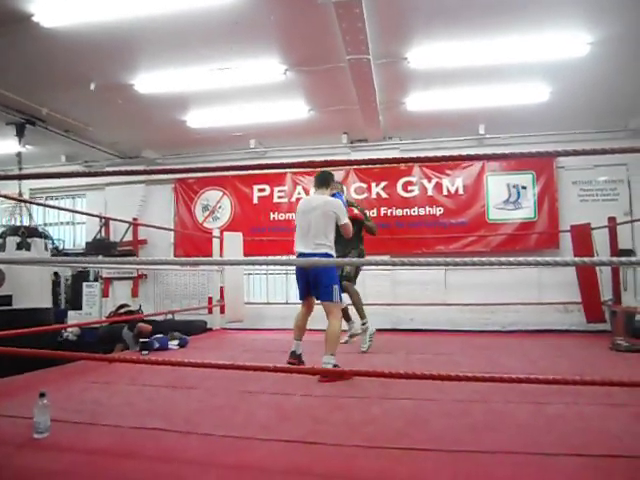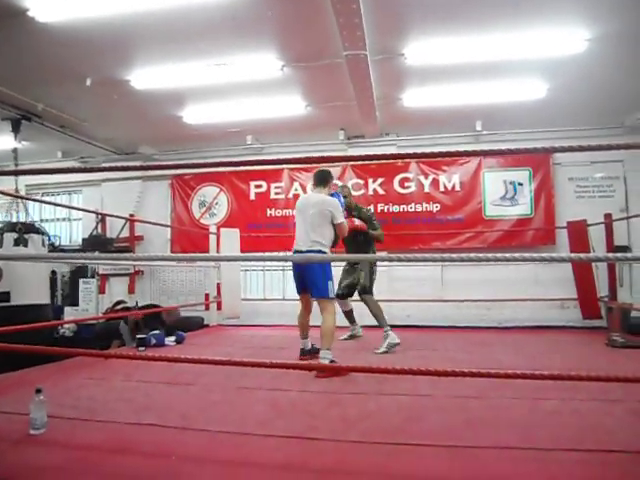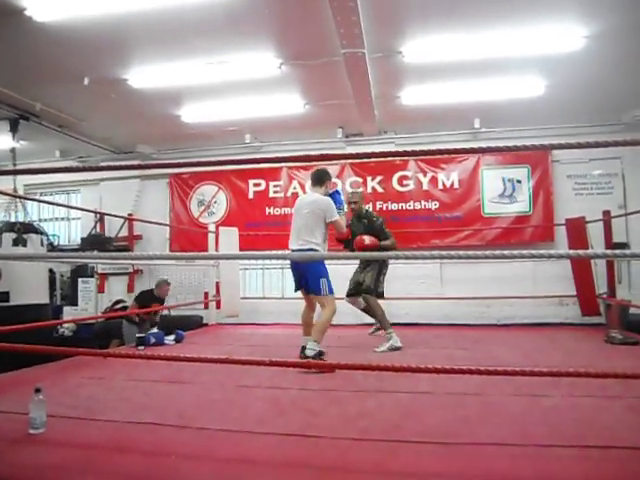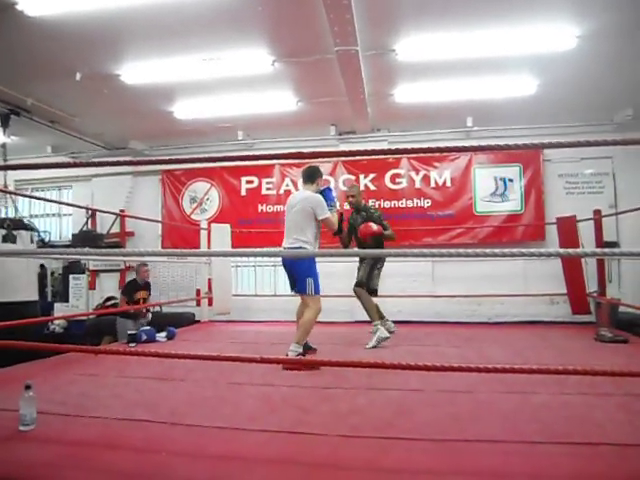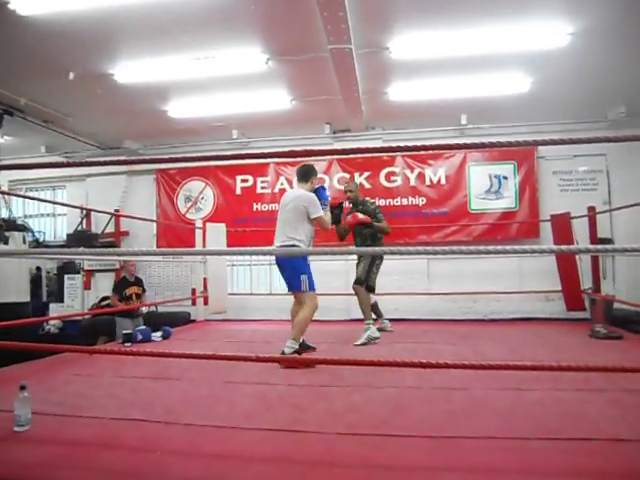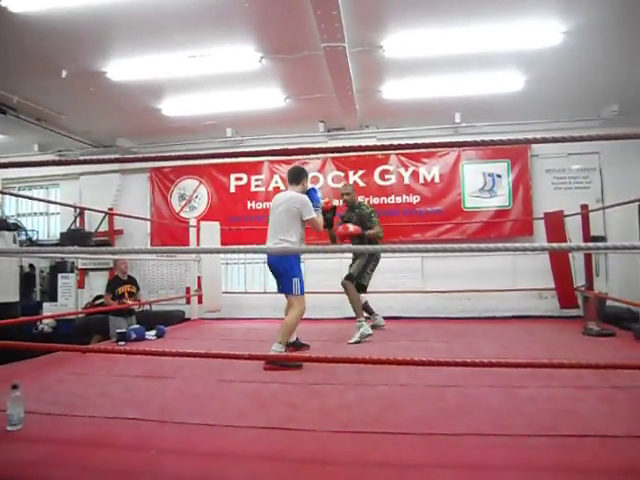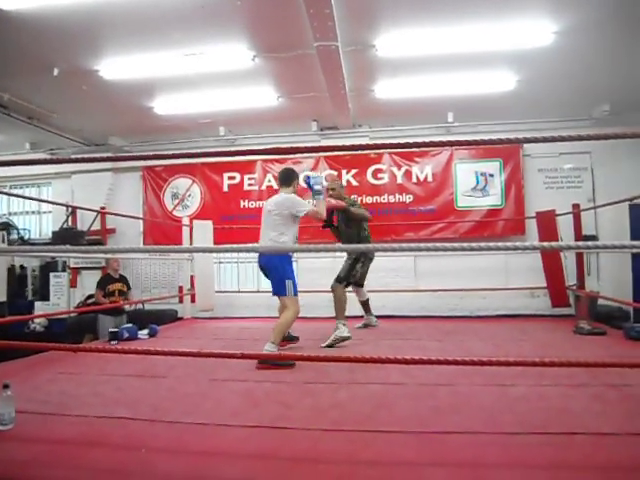
dt=0.2s
person 1, frame 1
left shoulder: (302, 203)
right shoulder: (335, 203)
right elbow: (348, 232)
left hip: (302, 259)
right hip: (323, 259)
left knee: (306, 307)
right knee: (334, 314)
left ankle: (295, 353)
right ankle: (328, 367)
person 1, frame 2
left shoulder: (301, 201)
right shoulder: (332, 202)
right elbow: (343, 232)
right wrist: (341, 209)
left hip: (299, 255)
right hip: (317, 257)
left knee: (306, 304)
right knee: (328, 310)
left ankle: (306, 348)
right ankle: (325, 360)
person 1, frame 3
left shoulder: (301, 200)
right shoulder: (325, 202)
right elbow: (341, 230)
right wrist: (340, 208)
left hip: (297, 255)
left knee: (310, 303)
right knee: (329, 307)
left ankle: (308, 346)
right ankle: (312, 352)
person 1, frame 4
left shoulder: (293, 197)
right shoulder: (316, 199)
right elbow: (332, 226)
right wrist: (332, 205)
left hip: (289, 253)
right hip: (302, 255)
left knee: (306, 301)
right knee: (314, 306)
left ankle: (301, 344)
right ankle: (294, 354)
person 1, frame 5
left shoulder: (287, 196)
right shoulder: (309, 197)
right elbow: (325, 225)
right wrist: (325, 204)
left hip: (282, 252)
right hip: (294, 253)
left knee: (300, 299)
right knee: (310, 303)
left ankle: (298, 342)
right ankle: (289, 350)
person 1, frame 6
left shoulder: (278, 198)
right shoulder: (302, 199)
right elbow: (318, 227)
right wrist: (317, 205)
left hip: (273, 254)
right hip: (287, 254)
left knee: (293, 299)
right knee: (298, 306)
left ankle: (291, 340)
right ankle: (275, 354)
person 1, frame 7
left shoulder: (270, 202)
right shoulder: (291, 200)
right elbow: (320, 214)
right wrist: (319, 193)
left hip: (265, 256)
right hip: (278, 257)
left knee: (288, 299)
right knee: (292, 308)
left ankle: (283, 334)
right ankle: (268, 354)
person 2, frame 1
left shoulder: (354, 208)
left elbow: (373, 231)
left wrist: (361, 219)
left hip: (354, 253)
right hip: (339, 256)
left knee: (347, 283)
left ankle: (366, 326)
right ankle: (353, 327)
person 2, frame 2
left shoulder: (364, 213)
left elbow: (381, 237)
left wrist: (366, 230)
left hip: (366, 260)
right hip: (352, 262)
left knee: (365, 295)
right knee: (341, 297)
left ankle: (390, 336)
right ankle: (354, 328)
person 2, frame 3
left shoulder: (374, 220)
right shoulder: (352, 223)
left elbow: (393, 243)
right elbow: (352, 248)
left wrist: (376, 244)
right wrist: (345, 241)
left hip: (378, 261)
right hip: (365, 263)
left knee: (368, 295)
right knee: (351, 296)
left ankle: (393, 339)
right ankle: (379, 320)
person 2, frame 4
left shoulder: (372, 212)
right shoulder: (352, 217)
left elbow: (392, 235)
right elbow: (346, 244)
left wrist: (380, 232)
right wrist: (339, 229)
left hip: (374, 256)
right hip: (364, 258)
left knee: (359, 289)
right knee: (365, 293)
left ankle: (380, 330)
right ankle: (386, 323)
person 2, frame 5
left shoulder: (370, 206)
right shoulder: (351, 211)
left elbow: (387, 229)
right elbow: (342, 237)
left wrist: (370, 223)
right wrist: (337, 218)
left hip: (373, 252)
right hip: (363, 254)
left knee: (359, 286)
right knee: (364, 289)
left ankle: (371, 329)
right ankle: (383, 322)
person 2, frame 6
left shoulder: (365, 210)
right shoulder: (346, 215)
left elbow: (379, 234)
right elbow: (333, 239)
left wrist: (359, 232)
right wrist: (329, 222)
left hip: (371, 254)
right hip: (360, 255)
left knee: (349, 284)
right knee: (354, 291)
left ankle: (364, 328)
right ankle: (376, 319)
person 2, frame 7
left shoulder: (350, 203)
right shoulder: (339, 212)
left elbow: (367, 216)
right elbow: (340, 237)
left wrist: (346, 207)
right wrist: (330, 224)
left hip: (361, 252)
right hip: (361, 251)
left knee: (338, 286)
right knee: (357, 285)
left ankle: (341, 328)
right ankle: (370, 317)
